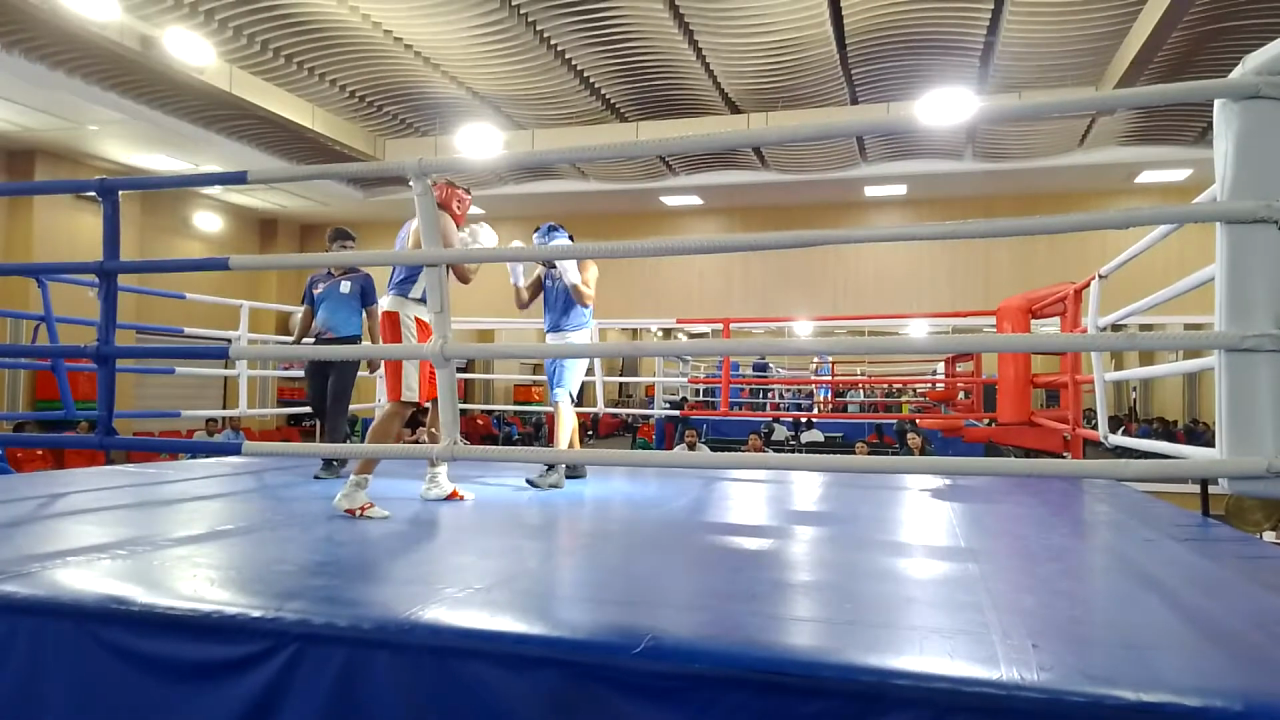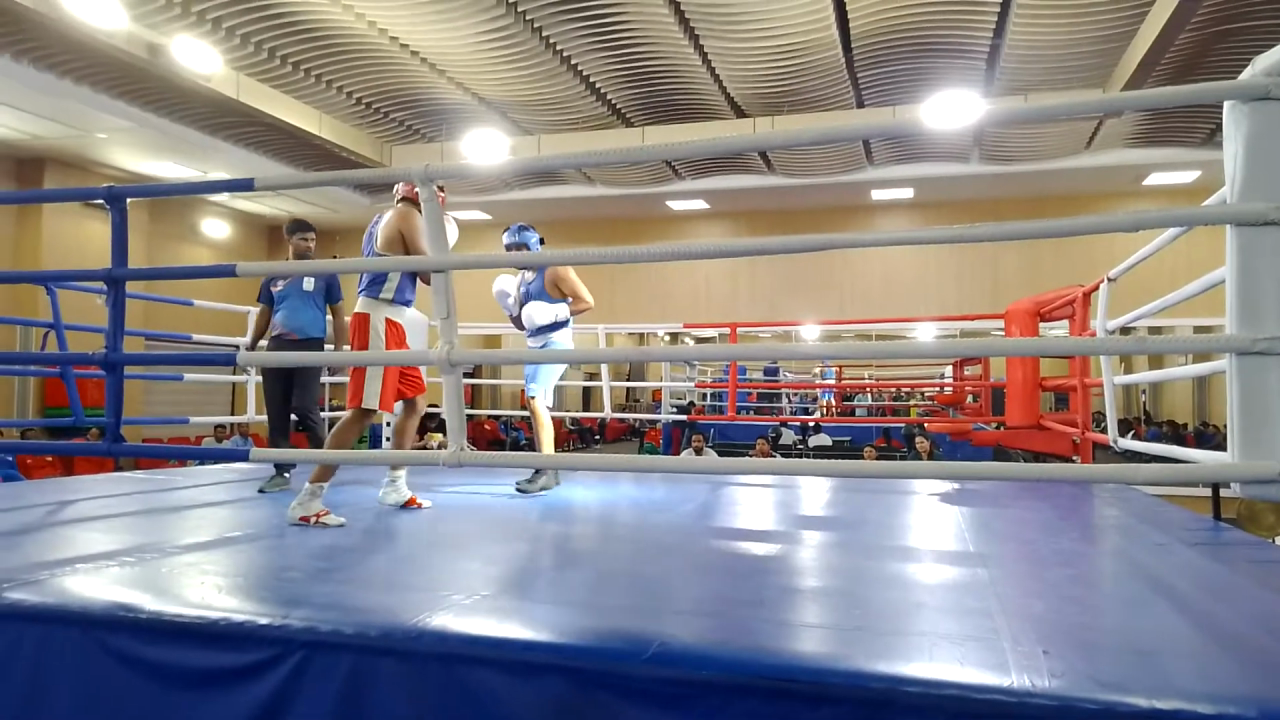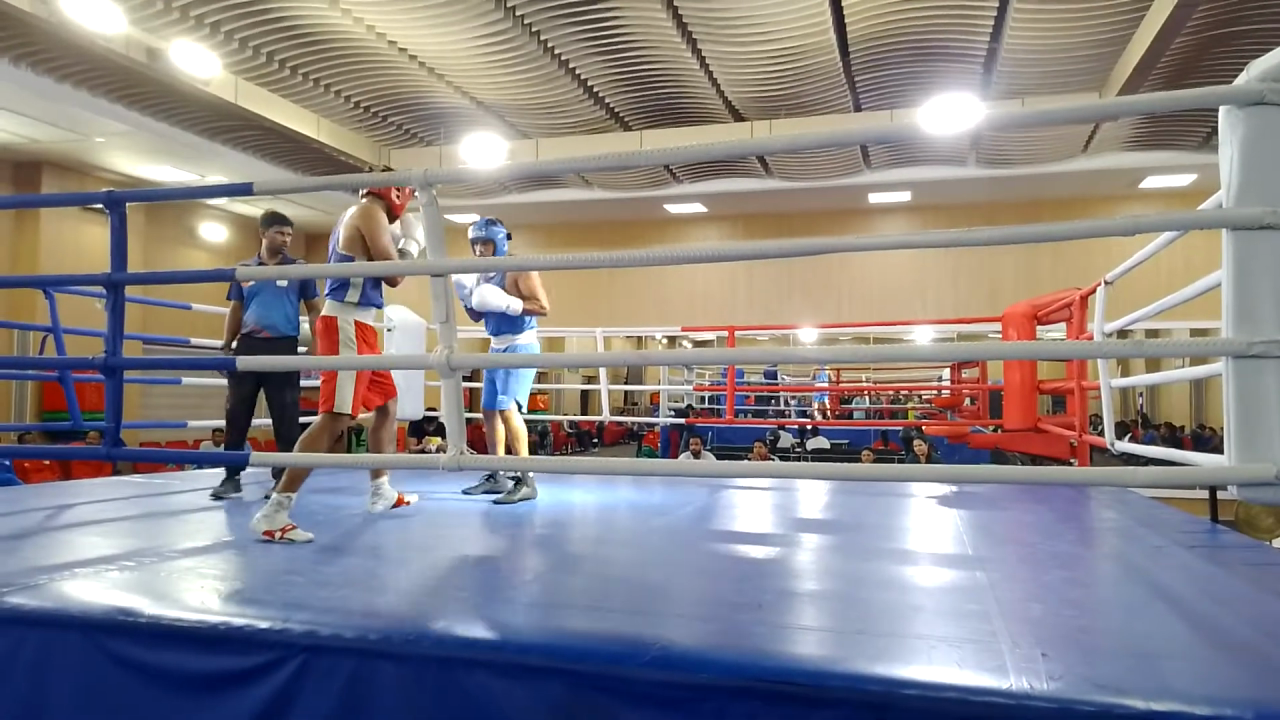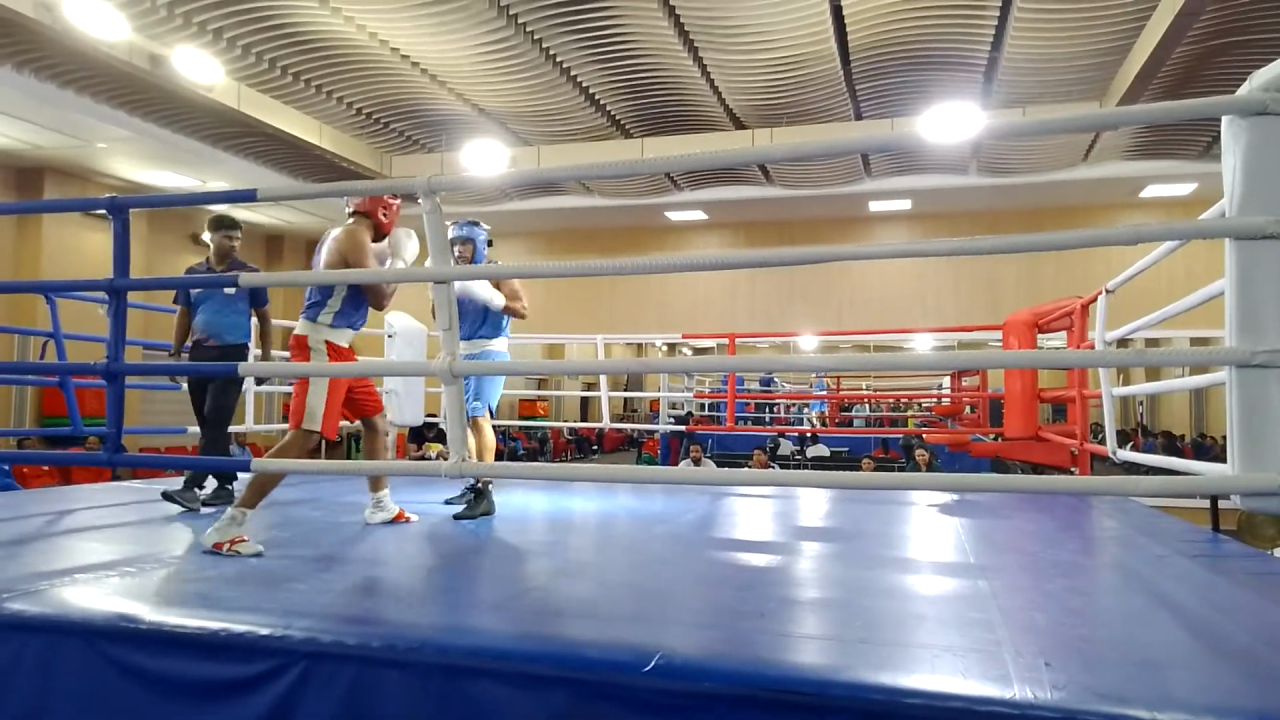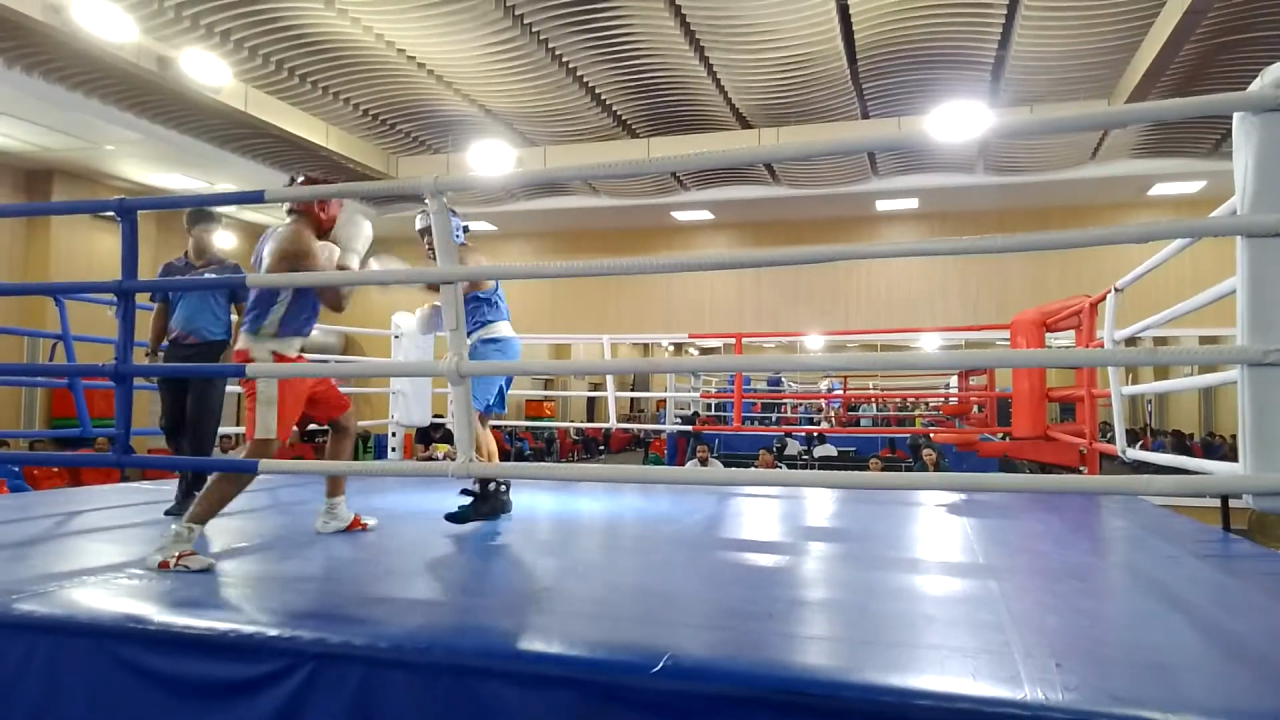
dt=0.7s
person 1, frame 1
left shoulder: (413, 226)
right shoulder: (439, 219)
right elbow: (464, 274)
left wrist: (466, 244)
right wrist: (481, 246)
left hip: (416, 320)
right hip: (405, 318)
left knee: (439, 398)
right knee: (401, 404)
left ankle: (436, 481)
right ankle: (353, 491)
person 1, frame 2
left shoulder: (383, 220)
right shoulder: (407, 216)
right elbow: (429, 275)
left wrist: (433, 244)
left hip: (388, 324)
right hip: (378, 321)
left knee: (415, 401)
right knee: (362, 412)
left ankle: (394, 486)
right ankle: (307, 500)
person 1, frame 3
left shoulder: (354, 218)
right shoulder: (370, 213)
right elbow: (393, 276)
left wrist: (396, 242)
right wrist: (411, 243)
left hip: (357, 326)
right hip: (347, 325)
left knee: (387, 406)
right knee: (336, 418)
left ankle: (381, 491)
right ankle: (274, 512)
person 1, frame 4
left shoulder: (339, 237)
right shoulder: (355, 235)
right elbow: (380, 299)
left wrist: (386, 256)
right wrist: (400, 259)
left hip: (337, 347)
right hip: (321, 344)
left knee: (376, 421)
right knee: (304, 437)
left ankle: (381, 505)
right ankle: (228, 525)
person 1, frame 5
left shoulder: (287, 236)
right shoulder: (297, 240)
right elbow: (338, 300)
right wrist: (352, 254)
left hip: (287, 356)
right hip: (264, 357)
left knee: (344, 420)
right knee: (263, 449)
left ankle: (336, 514)
right ankle: (179, 538)
person 2, frame 1
left shoulder: (585, 266)
right shoulder: (544, 271)
left elbow: (587, 298)
right elbow: (522, 303)
left wrist: (570, 271)
right wrist: (516, 273)
left hip: (576, 343)
right hip: (553, 344)
left knee: (562, 401)
right knee: (562, 404)
left ankle: (557, 468)
right ankle: (576, 464)
person 2, frame 2
left shoulder: (556, 270)
right shoulder: (520, 279)
left elbow: (587, 301)
left wrist: (553, 313)
right wrist: (509, 306)
left hip: (555, 343)
right hip: (534, 346)
left knee: (534, 398)
right knee: (537, 404)
left ankle: (546, 469)
right ankle: (547, 469)
person 2, frame 3
left shoulder: (519, 269)
right shoulder: (481, 274)
left elbow: (542, 308)
right elbow: (475, 316)
left wrist: (505, 302)
right wrist: (465, 296)
left hip: (520, 346)
right hip: (497, 348)
left knee: (508, 409)
right knee: (490, 411)
left ankle: (526, 481)
right ankle: (496, 477)
person 2, frame 4
right shoulder: (457, 277)
left elbow: (522, 310)
left wrist: (487, 295)
left hip: (490, 352)
right hip: (463, 355)
left knee: (478, 417)
left ankle: (484, 495)
right ankle: (476, 482)
person 2, frame 5
left shoulder: (464, 254)
right shoulder: (460, 258)
right wrist: (440, 316)
left hip: (493, 343)
right hip: (490, 345)
left knee: (468, 415)
right knee: (479, 420)
left ankle: (488, 494)
right ankle: (495, 487)
person 3, frame 1
left shoulder: (361, 278)
right shoulder: (315, 279)
left elbow: (372, 316)
right elbow: (307, 314)
right wrist: (295, 342)
left hip: (347, 345)
right hip: (319, 345)
left knee: (336, 403)
right knee: (316, 402)
left ankle: (332, 460)
right ankle: (340, 445)
person 3, frame 2
left shoulder: (325, 275)
right shoulder: (273, 276)
left elbow: (338, 314)
right elbow: (264, 315)
left wrist: (339, 350)
right wrist: (251, 347)
left hip: (310, 348)
right hip: (277, 349)
left knee: (305, 407)
right knee: (277, 414)
right ankle: (282, 472)
person 3, frame 3
left shoulder: (299, 269)
right shoulder: (243, 270)
left elbow: (313, 310)
right elbow: (235, 311)
right wrist: (226, 347)
left hip: (283, 348)
right hip: (247, 347)
left knee: (285, 418)
right knee: (236, 414)
left ankle: (283, 479)
right ankle: (232, 477)
person 3, frame 4
left shoulder: (250, 274)
right shoulder: (192, 274)
left elbow: (264, 318)
right elbow: (183, 316)
left wrist: (266, 357)
right wrist: (175, 353)
left hip: (232, 355)
right hip: (199, 355)
left knee: (215, 422)
right knee: (208, 424)
left ankle: (192, 487)
right ankle: (225, 485)
person 3, frame 5
left shoulder: (230, 270)
right shoulder: (170, 269)
left elbow: (244, 312)
right elbow: (160, 313)
left wrist: (235, 348)
right wrist: (152, 352)
left hip: (210, 353)
right hip: (175, 353)
left knee: (201, 425)
right knee: (171, 423)
left ankle: (194, 492)
right ankle: (188, 478)
